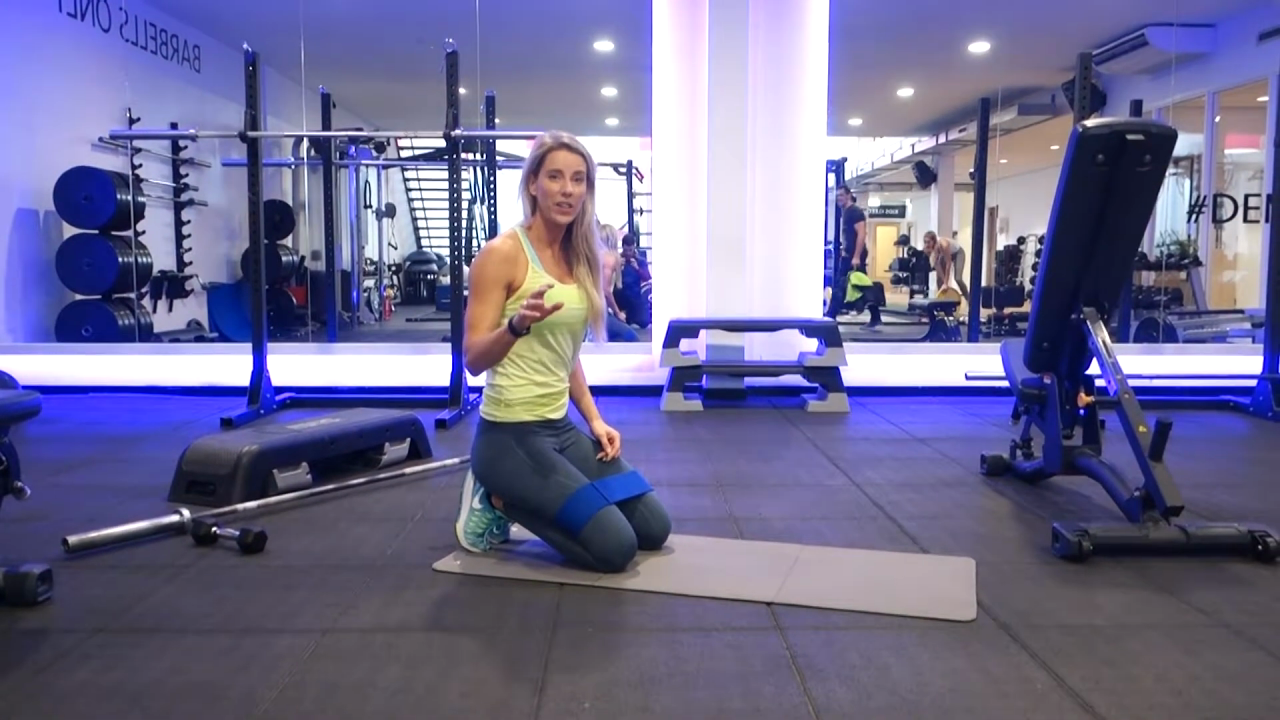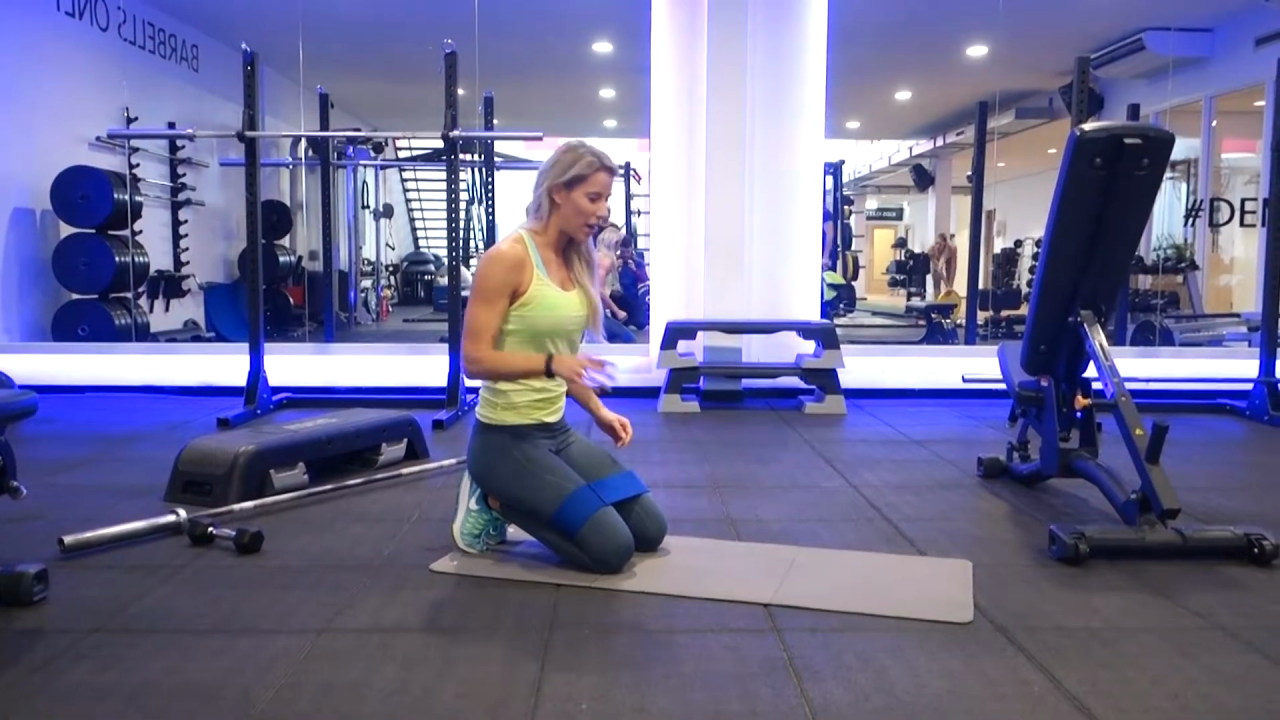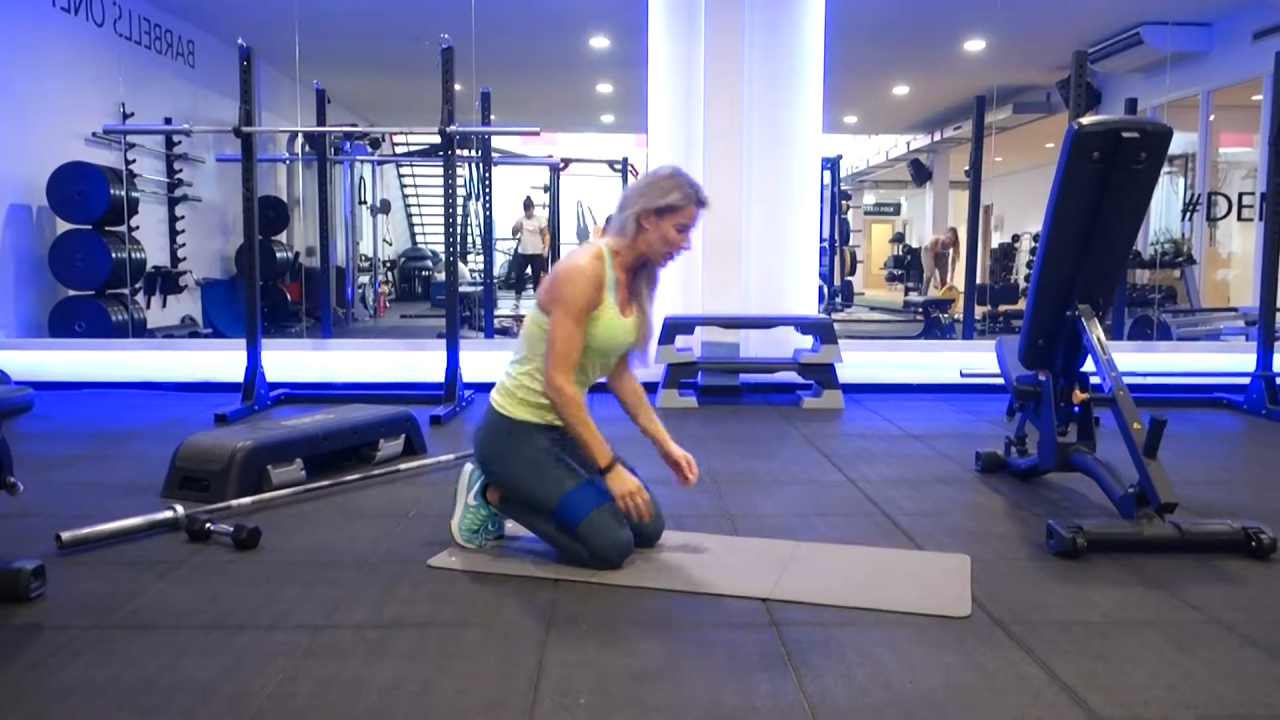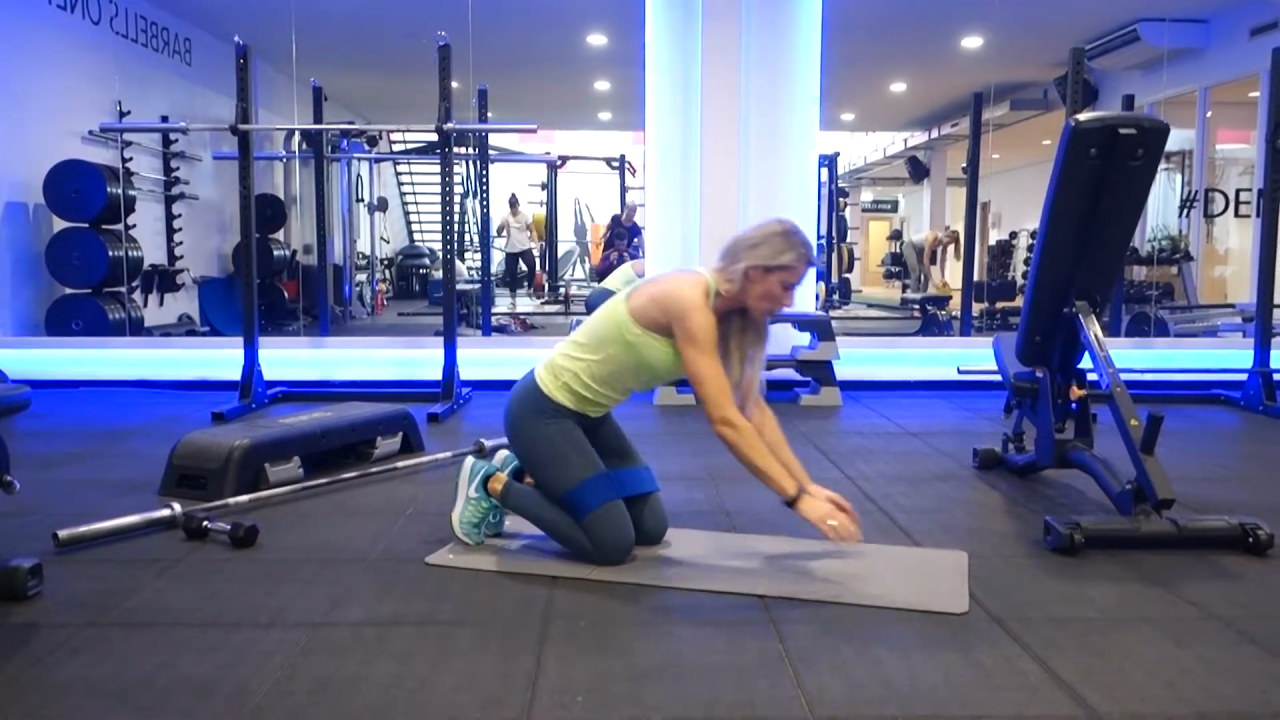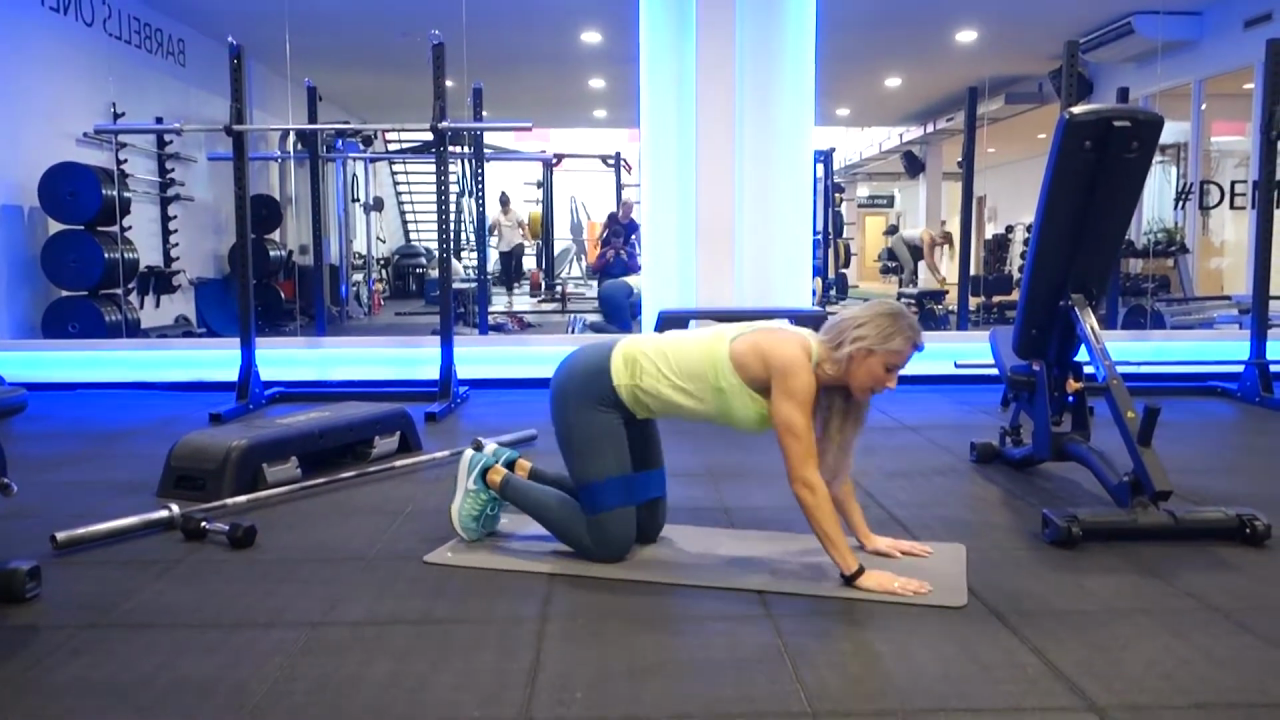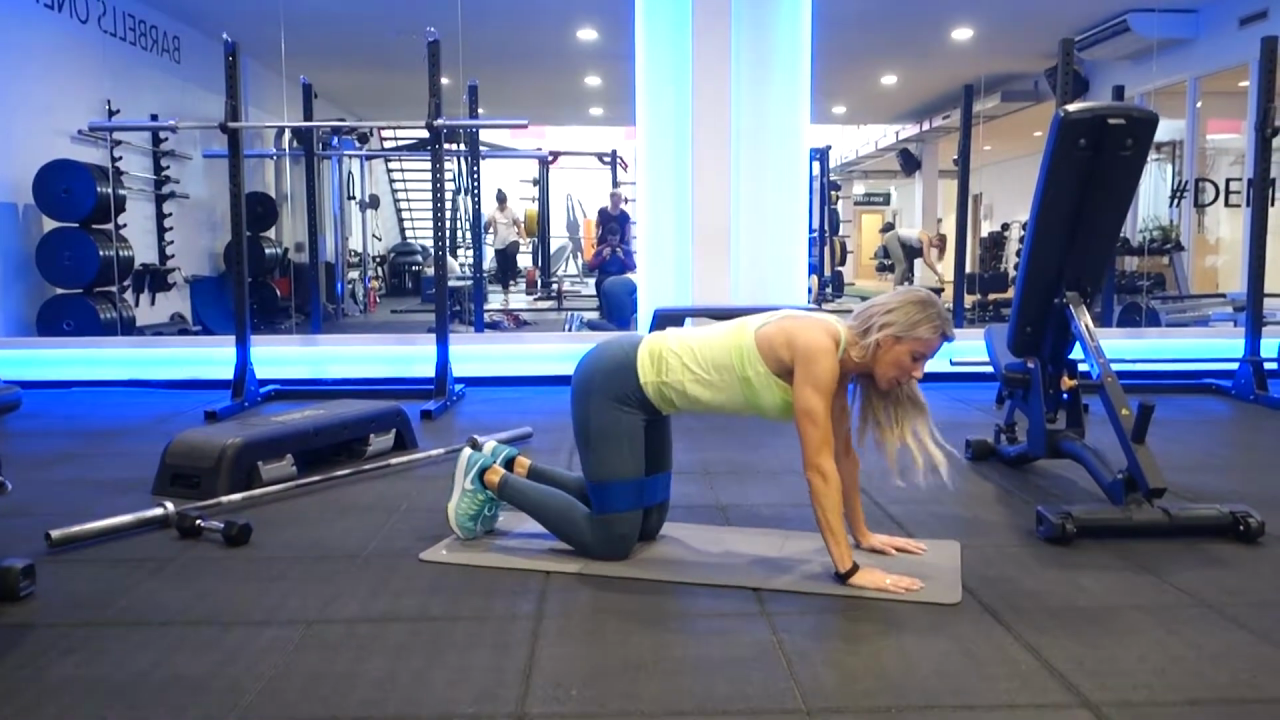
dt=0.4s
person 1, frame 1
left shoulder: (580, 259)
right shoulder: (502, 254)
right elbow: (474, 358)
left wrist: (594, 420)
right wrist: (517, 323)
left hip: (562, 429)
right hip: (510, 435)
left knee: (653, 529)
right knee: (614, 548)
left ankle: (522, 498)
right ankle: (497, 504)
person 1, frame 2
left shoulder: (577, 261)
right shoulder: (508, 257)
right elbow: (475, 360)
left wrist: (600, 408)
right wrist: (552, 365)
left hip: (557, 431)
right hip: (505, 438)
left knee: (650, 530)
right knee: (612, 549)
left ankle: (515, 499)
right ankle: (493, 505)
person 1, frame 3
left shoulder: (637, 278)
right shoulder: (583, 270)
left elbow: (621, 374)
right elbow: (558, 382)
left wrist: (665, 443)
right wrist: (609, 469)
left hip: (557, 426)
right hip: (514, 430)
left knee: (646, 527)
right knee: (608, 545)
left ankle: (517, 487)
right ankle: (491, 496)
person 1, frame 4
left shoulder: (722, 309)
right shoulder: (689, 303)
left elbow: (753, 407)
right elbow: (726, 422)
left wrist: (808, 485)
right wrist: (798, 499)
left hip: (582, 409)
right hip: (542, 409)
left knee: (650, 528)
right knee: (609, 545)
left ankle: (526, 474)
right ankle: (494, 485)
person 1, frame 5
left shoulder: (816, 364)
right shoulder: (793, 362)
left elbow: (829, 463)
right elbow: (806, 482)
left wrist: (866, 536)
right wrist: (855, 572)
left hip: (626, 387)
right hip: (590, 386)
left knee: (647, 526)
right knee: (609, 542)
left ankle: (514, 465)
right ankle: (491, 477)
person 1, frame 6
left shoulder: (841, 356)
right shoulder: (819, 347)
left elbow: (842, 456)
right elbow: (819, 468)
left wrist: (863, 534)
right wrist: (848, 568)
left hip: (643, 383)
right hip: (612, 381)
left knee: (645, 524)
right knee: (611, 540)
left ankle: (511, 464)
right ankle: (487, 478)
